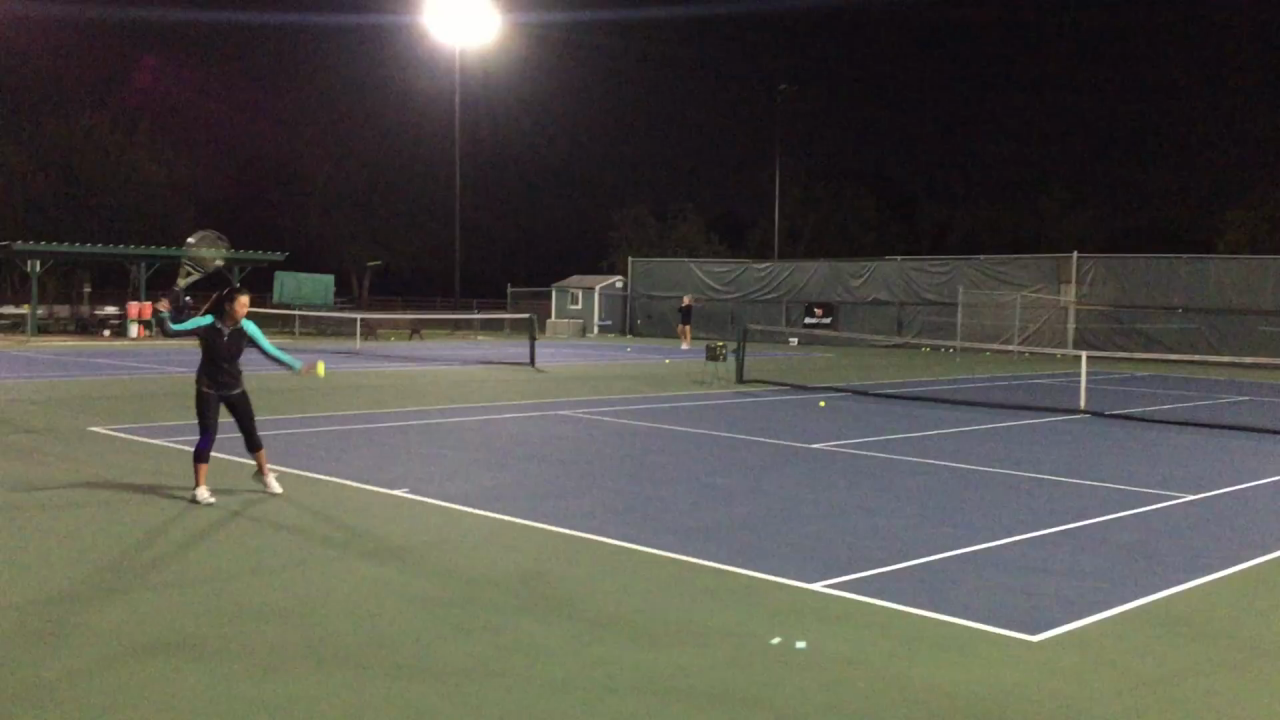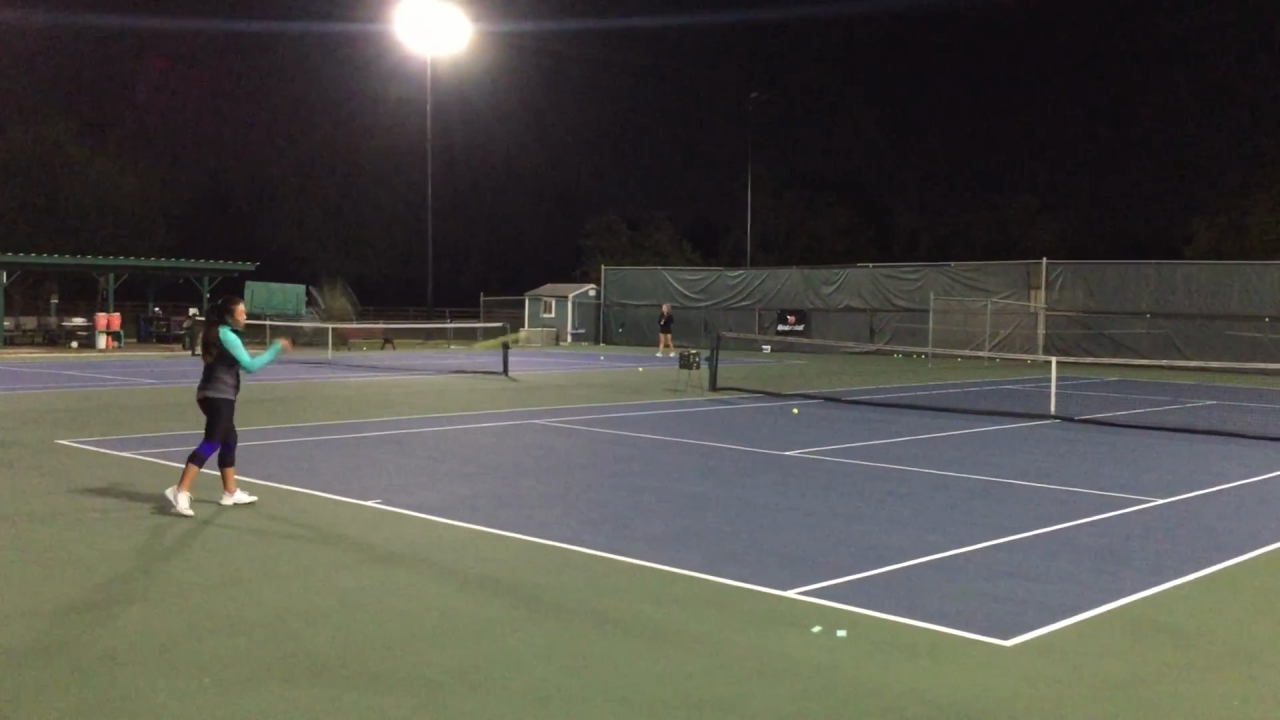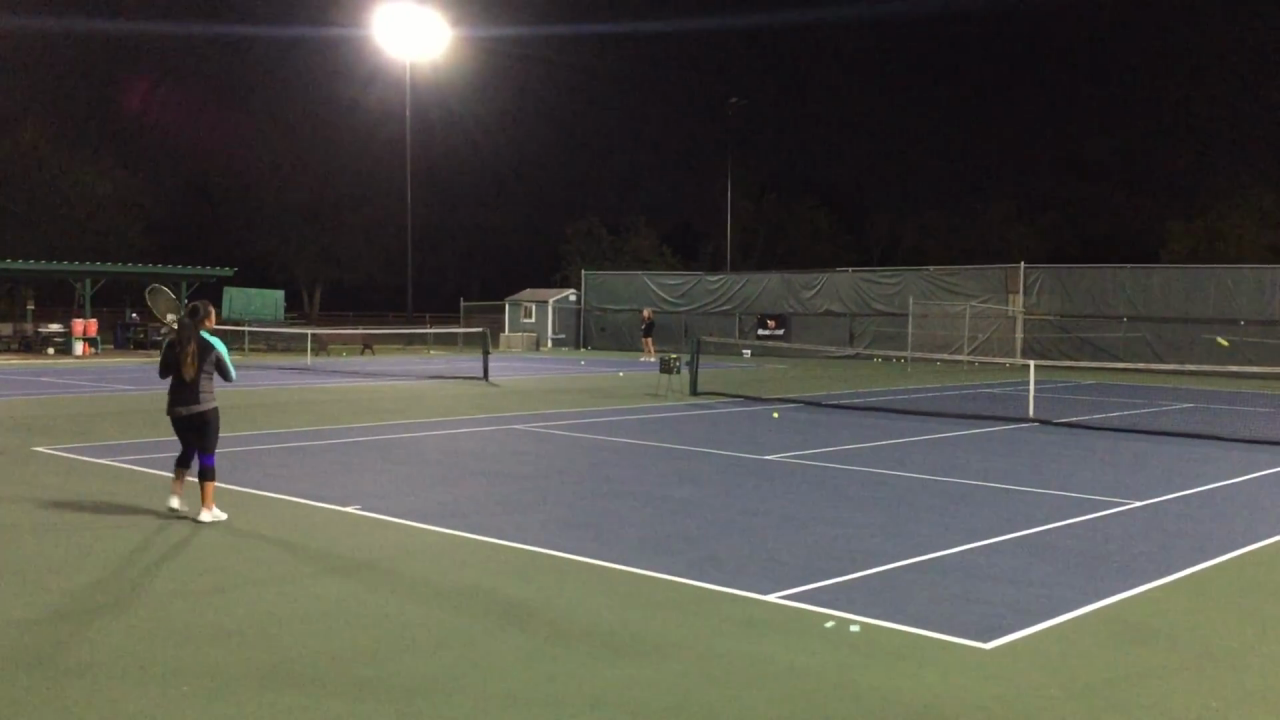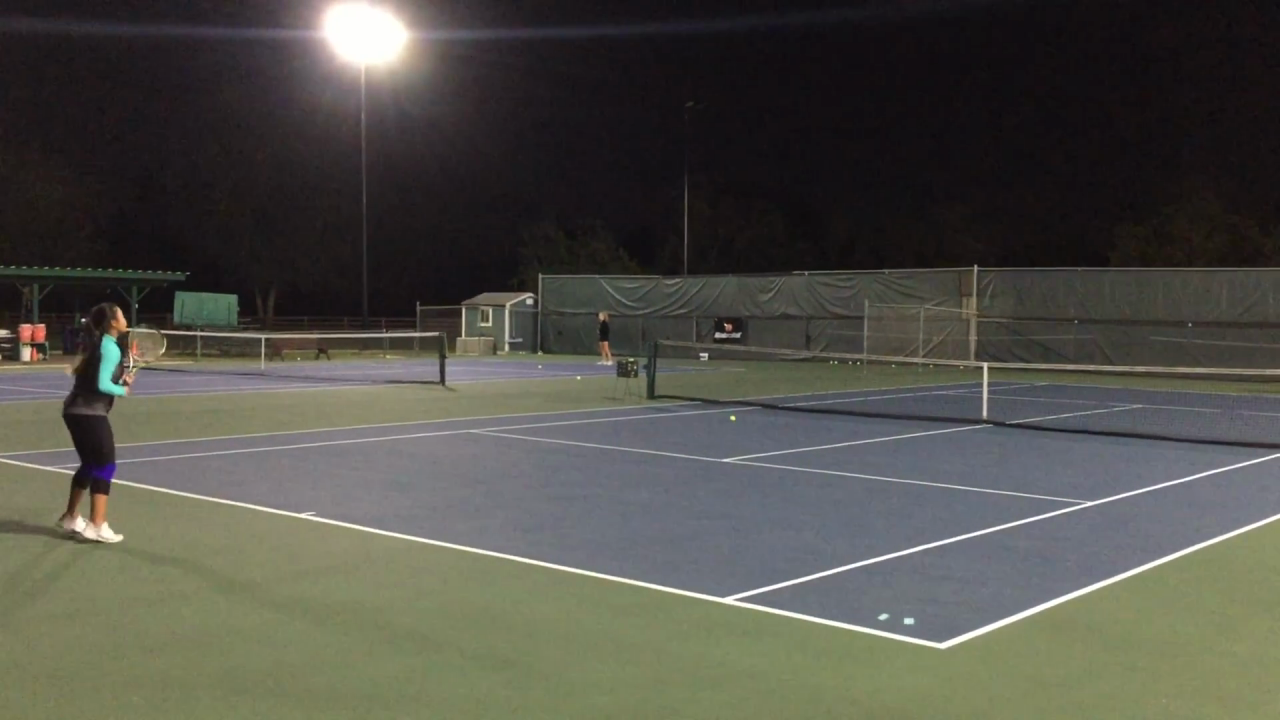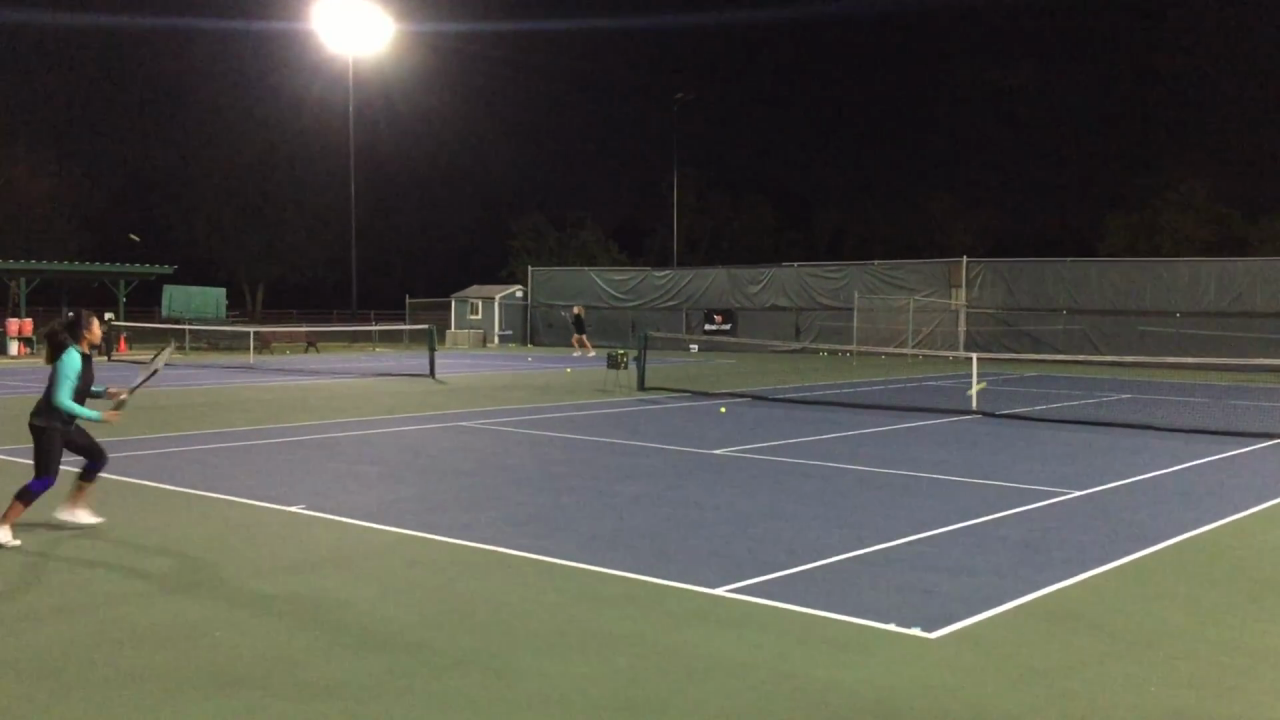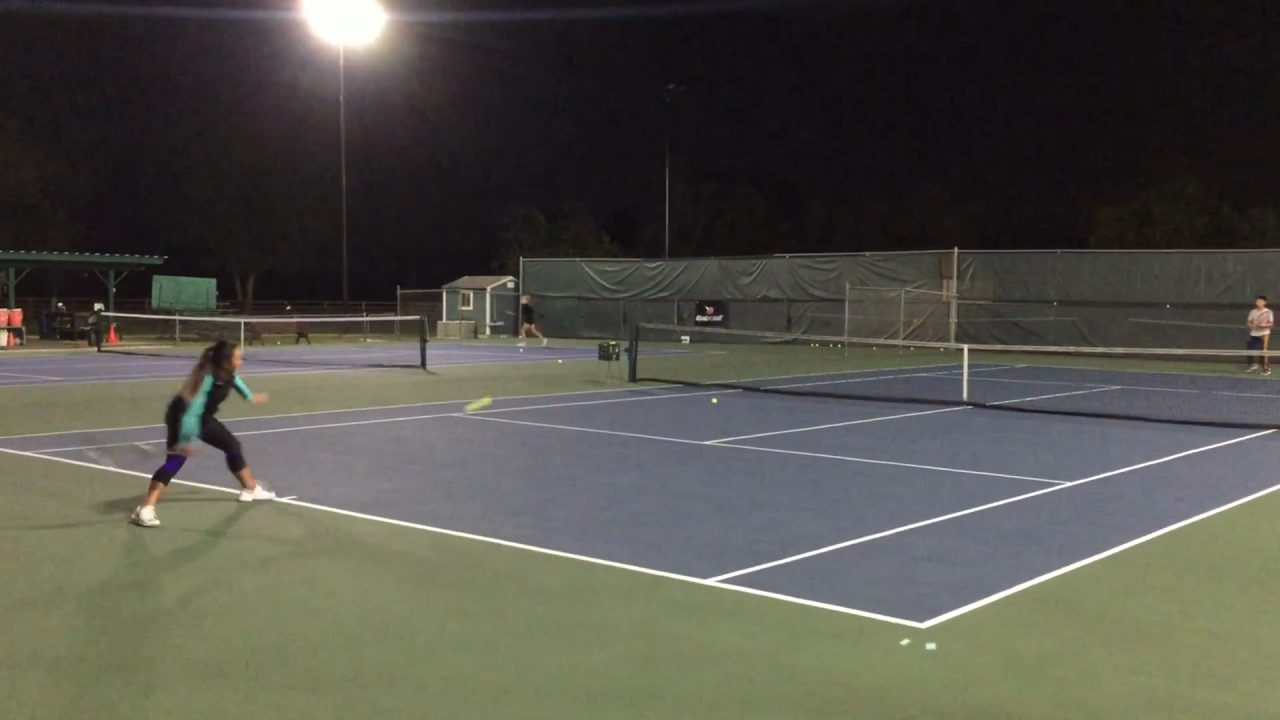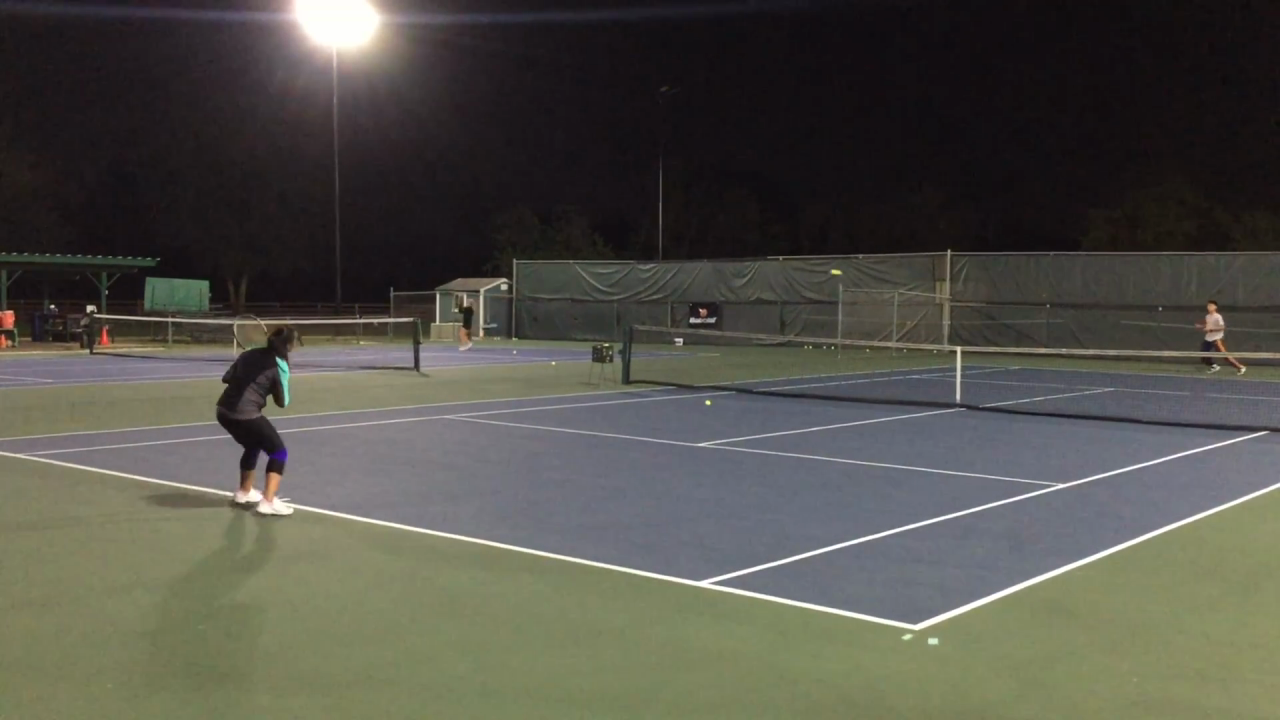
dt=0.7s
person 1, frame 1
left shoulder: (248, 328)
right shoulder: (206, 323)
left elbow: (271, 352)
right elbow: (170, 331)
left wrist: (298, 367)
right wrist: (163, 313)
left hip: (234, 388)
right hip: (208, 389)
left knee: (250, 432)
right knee: (208, 436)
left ankle: (264, 473)
right ankle: (200, 488)
person 1, frame 2
left shoulder: (217, 332)
right shoulder: (227, 336)
right elbow: (251, 366)
right wrist: (276, 347)
left hip: (216, 395)
right hip: (219, 396)
left knee: (229, 442)
right knee: (211, 443)
left ankle: (230, 492)
right ankle: (181, 491)
person 1, frame 3
left shoulder: (173, 343)
right shoulder: (215, 345)
left elbow: (163, 374)
right elbow: (230, 377)
left hip: (178, 408)
right hip: (203, 407)
left knee: (188, 450)
right knee: (207, 456)
left ankle: (176, 495)
right ankle: (207, 509)
person 1, frame 4
left shoulder: (97, 344)
right shoulder: (111, 348)
right elbow: (101, 385)
left wrist: (120, 381)
right wrist: (122, 389)
left hip: (75, 410)
right hip: (90, 413)
left knee: (90, 465)
right knee: (106, 466)
left ankle: (71, 518)
right ankle: (97, 526)
person 1, frame 5
left shoulder: (84, 356)
right shoulder: (71, 359)
right elbow: (60, 400)
left wrist: (105, 393)
right wrist: (96, 415)
left hip: (63, 423)
right hip: (47, 424)
left knee: (97, 456)
right knee: (45, 479)
left ankle: (72, 506)
person 1, frame 6
left shoulder: (229, 373)
right shoulder: (206, 380)
left elbow: (236, 382)
right elbow: (192, 411)
left wrist: (250, 396)
right wrist: (187, 440)
left hip: (203, 419)
right hip: (181, 418)
left knee: (232, 446)
right knee: (176, 460)
left ankle: (250, 489)
right ankle: (145, 509)
person 1, frame 7
left shoulder: (248, 355)
right shoulder: (280, 366)
left elbow: (227, 378)
right elbow: (282, 402)
left hip: (224, 412)
right hip: (247, 416)
left knee: (253, 447)
right knee: (278, 452)
left ankle: (244, 492)
right ankle: (269, 502)
